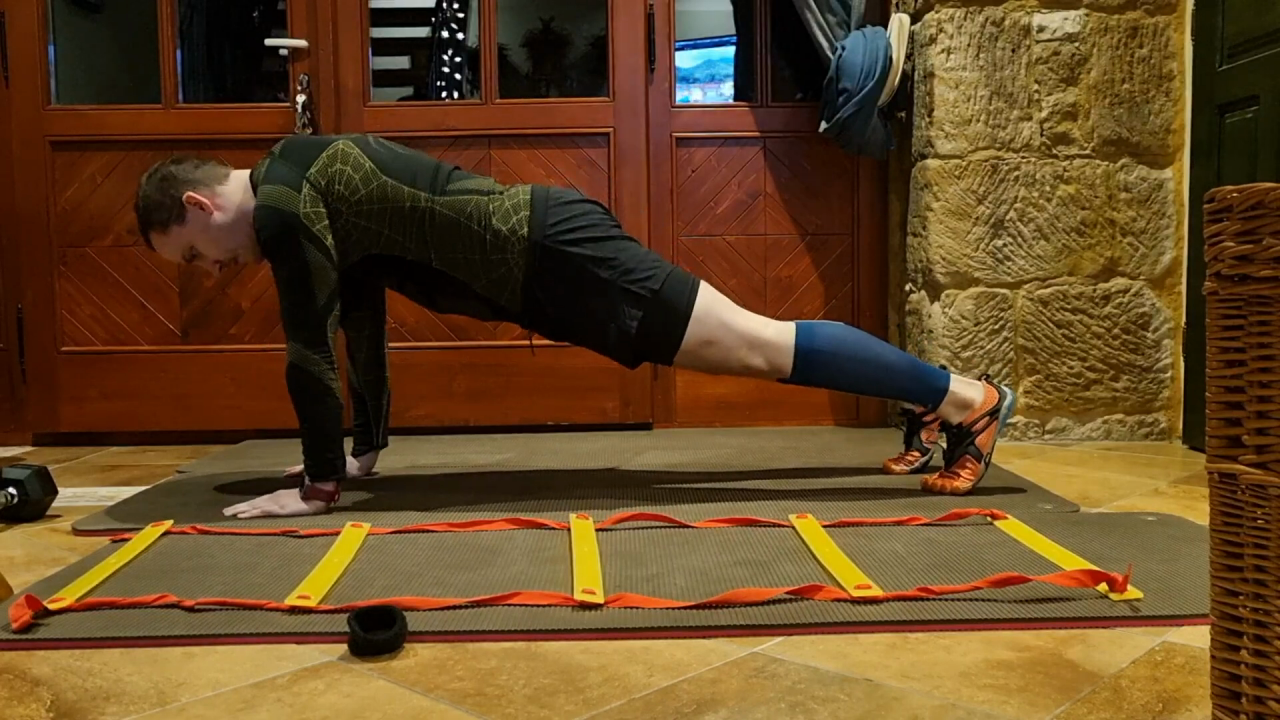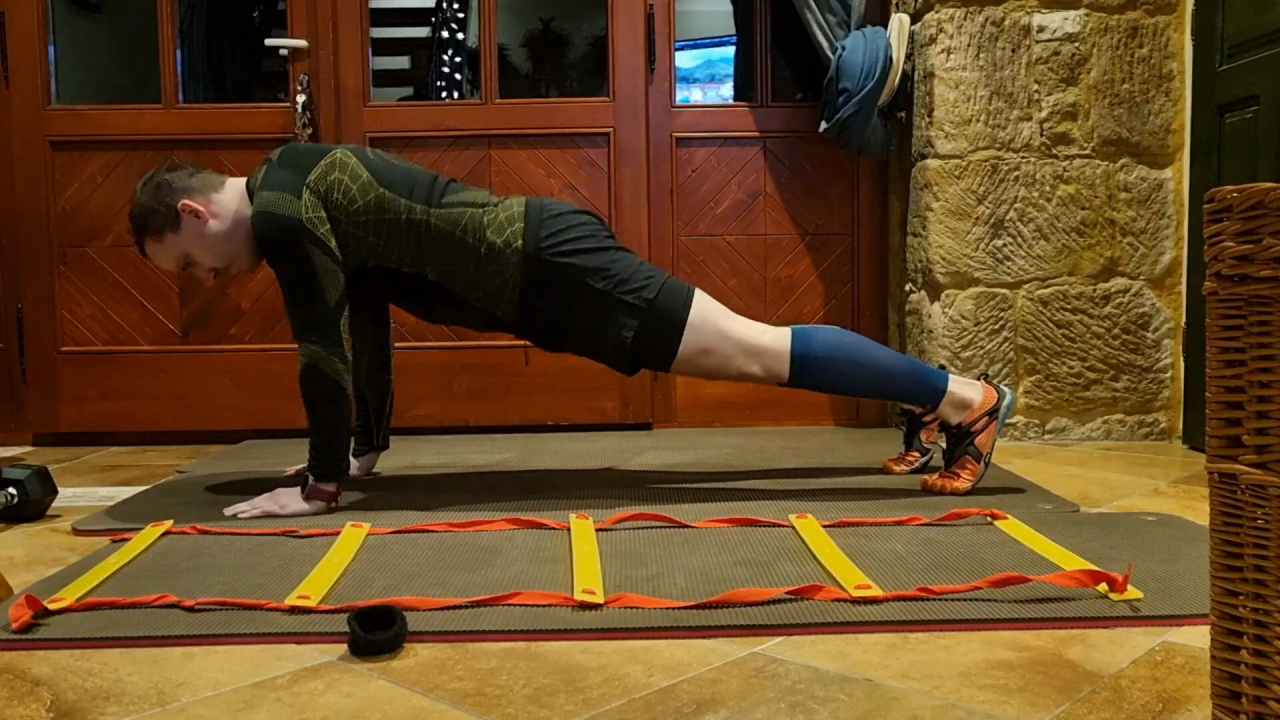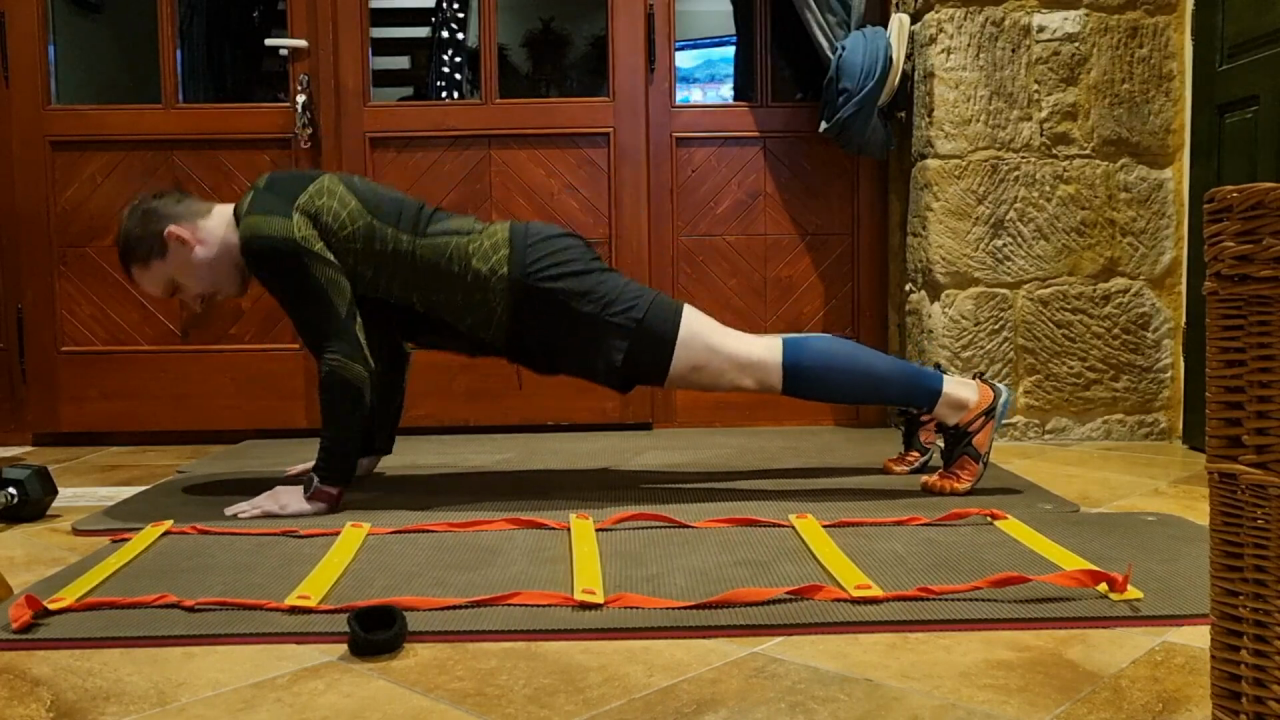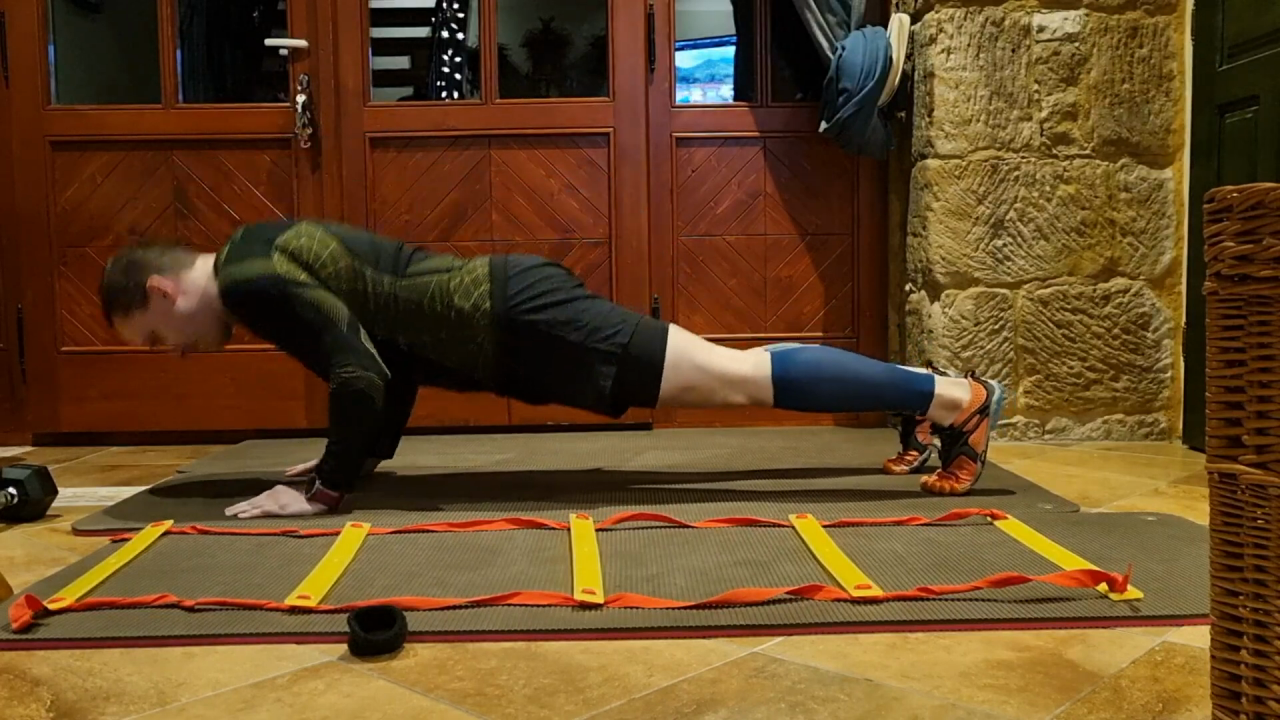
dt=0.2s
person 1, frame 1
left shoulder: (280, 204)
right shoulder: (309, 183)
left elbow: (309, 350)
right elbow: (360, 319)
left wrist: (318, 481)
right wrist: (364, 448)
left hip: (548, 252)
right hip: (542, 244)
left knee: (759, 344)
right knee: (753, 347)
left ankle: (966, 399)
right ankle: (929, 403)
person 1, frame 2
left shoulder: (278, 210)
right shoulder: (303, 190)
left elbow: (324, 350)
right elbow: (365, 320)
left wrist: (321, 482)
right wrist: (366, 447)
left hip: (542, 266)
right hip: (537, 255)
left knee: (752, 353)
right knee: (750, 352)
left ankle: (964, 399)
right ankle: (931, 403)
person 1, frame 3
left shoulder: (268, 233)
right shoulder: (289, 210)
left elbow: (344, 359)
right elbow: (379, 325)
left wrist: (323, 487)
right wrist: (366, 449)
left hip: (529, 290)
right hip: (523, 274)
left knee: (745, 365)
right knee: (745, 360)
left ankle: (962, 397)
right ankle: (928, 401)
person 1, frame 4
left shoulder: (248, 280)
right shoulder: (269, 254)
left elbow: (358, 374)
left wrist: (326, 486)
right wrist: (361, 453)
left hip: (514, 322)
right hip: (508, 302)
left knee: (735, 380)
right knee: (733, 374)
left ankle: (953, 397)
right ankle: (921, 393)
